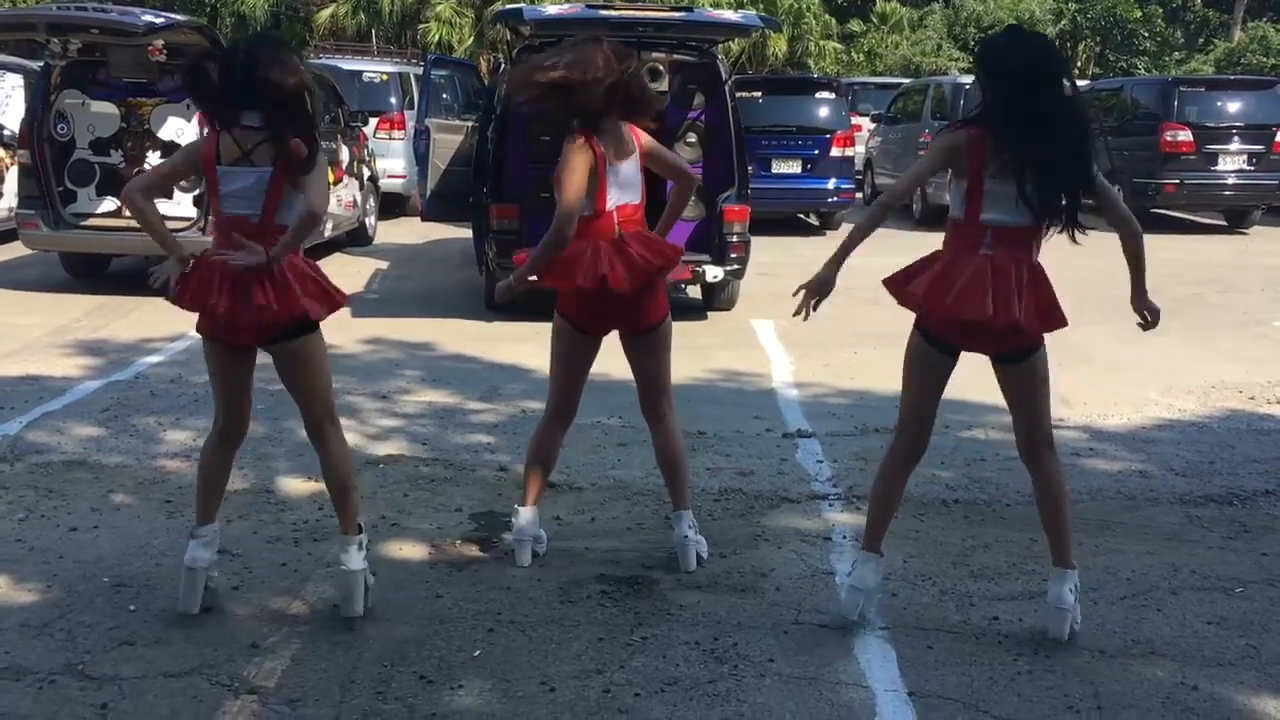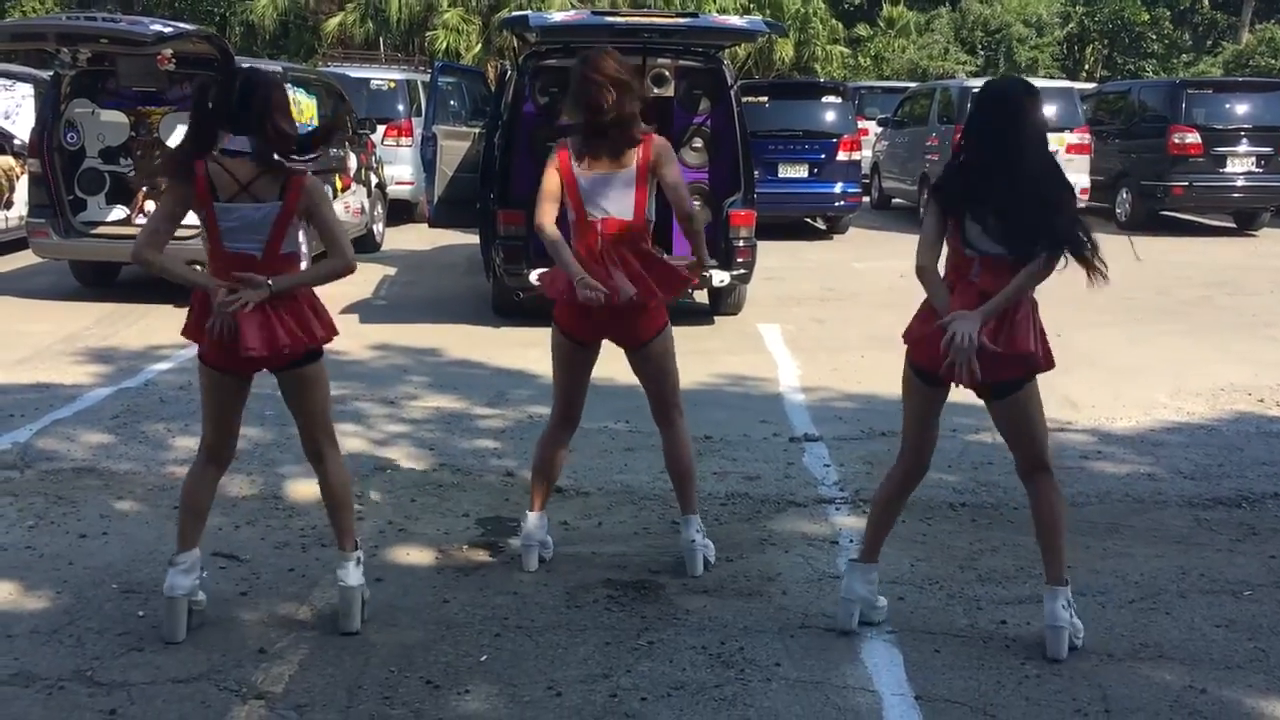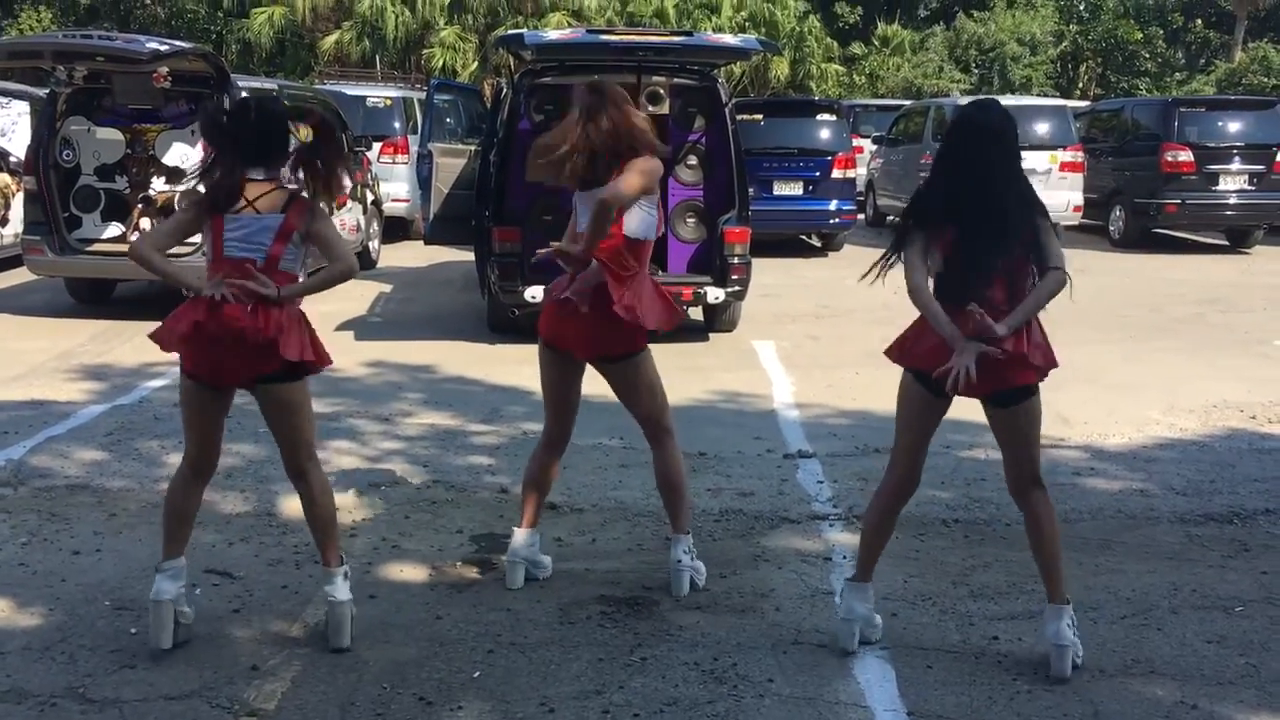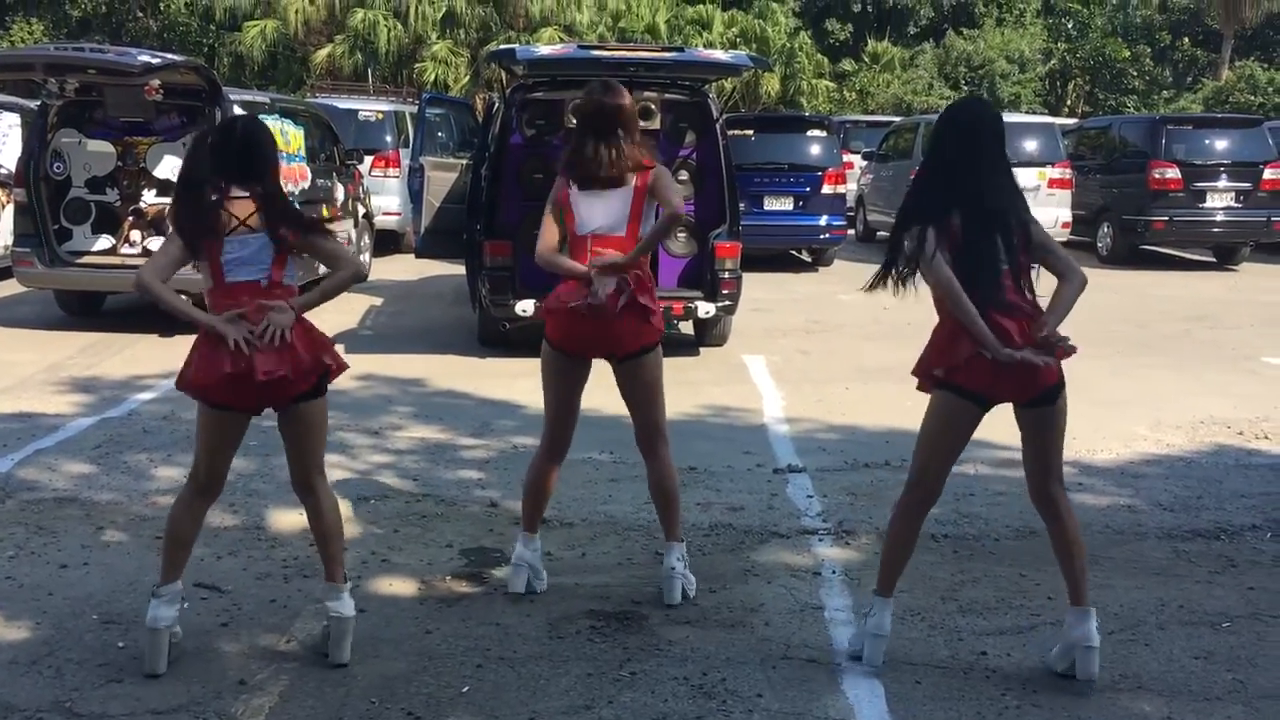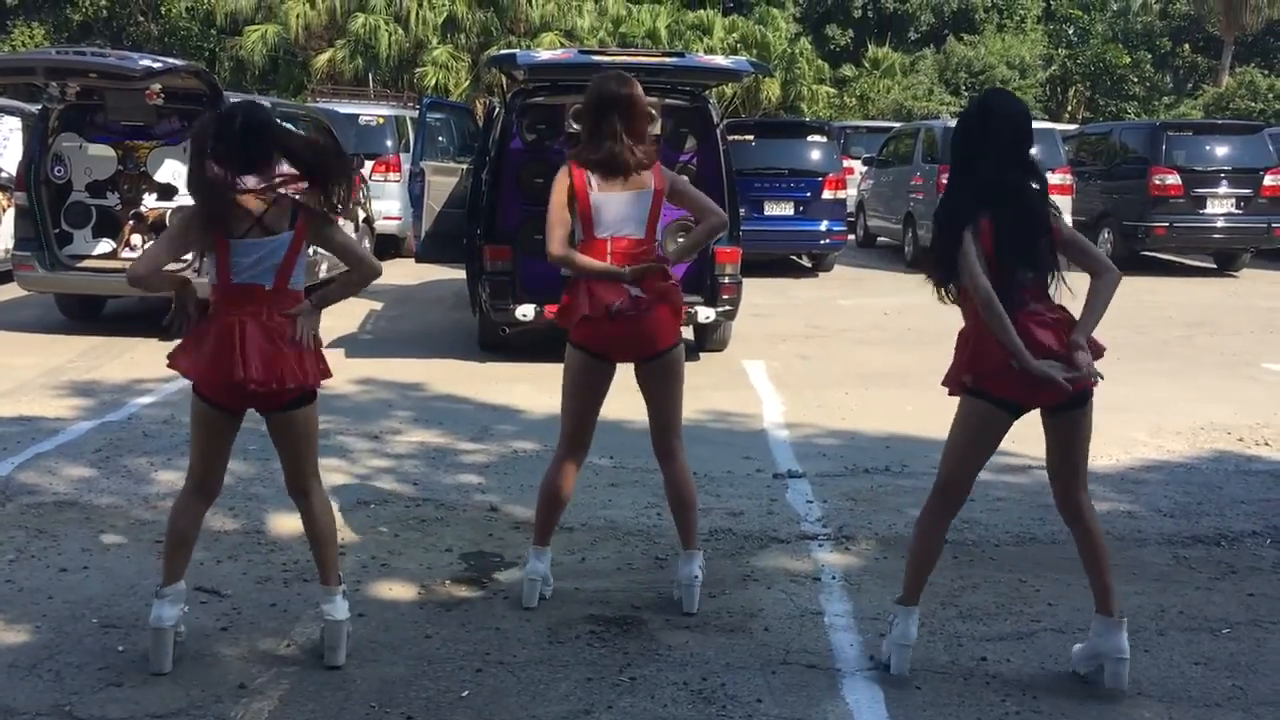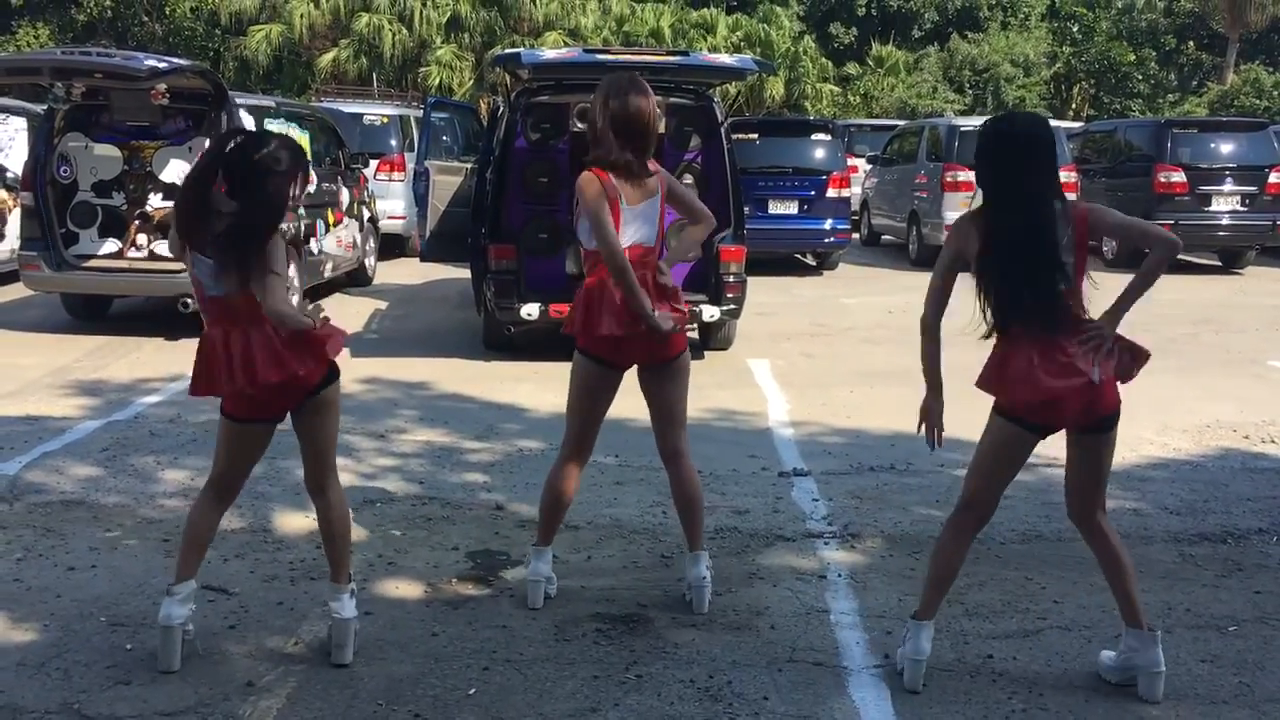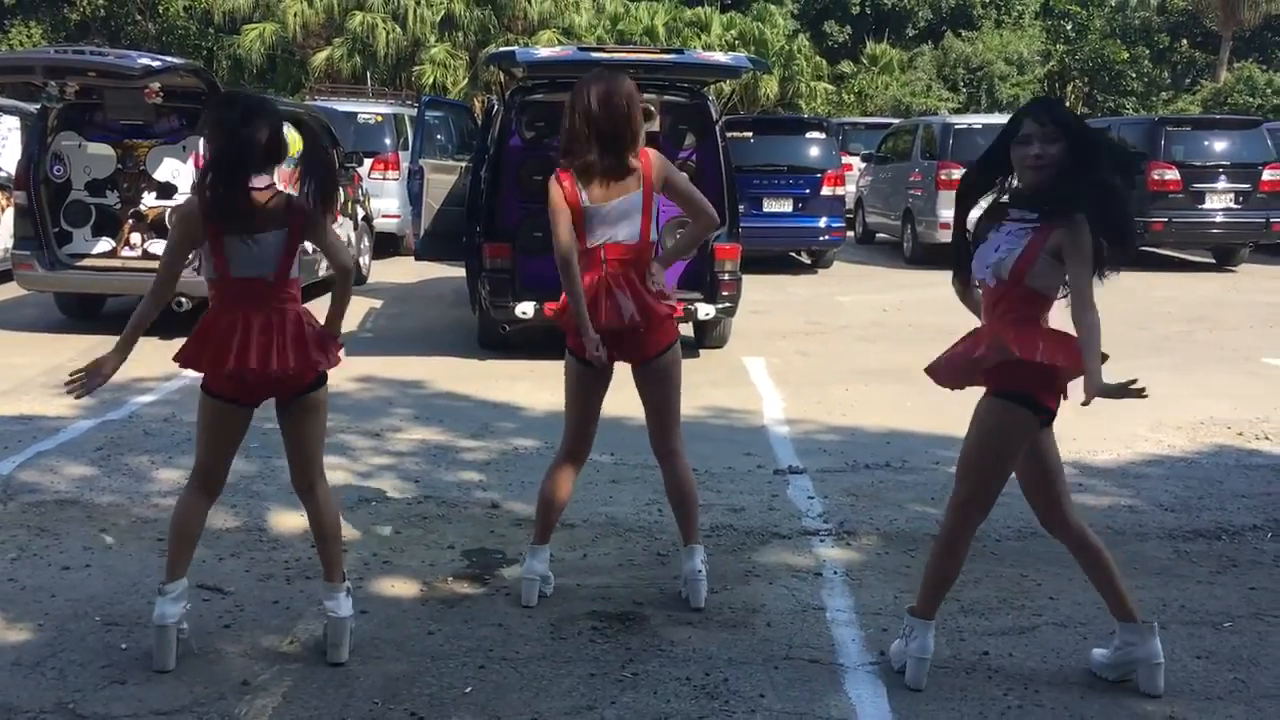
dt=0.3s
person 1, frame 1
left shoulder: (966, 138)
right shoulder: (1062, 148)
left elbow: (894, 196)
right elbow: (1126, 222)
left wrist: (833, 266)
right wrist: (1139, 292)
left hip: (952, 295)
right hip: (1018, 302)
left knee: (908, 440)
right knee: (1039, 449)
left ankle: (866, 567)
right ankle: (1063, 583)
person 1, frame 2
left shoulder: (953, 184)
right shoulder: (1049, 189)
left elbow: (925, 266)
right elbow: (1045, 260)
left wrist: (956, 320)
right wrist: (980, 320)
left hip: (939, 334)
right hip: (1004, 340)
left knee: (911, 463)
right knee: (1036, 469)
left ankle: (859, 578)
right ankle: (1058, 602)
person 1, frame 3
left shoulder: (932, 211)
right shoulder: (1027, 212)
left elbow: (918, 284)
right elbow: (1055, 276)
left wrist: (954, 336)
right wrist: (1004, 329)
left hip: (941, 348)
right hip: (1008, 356)
left knee: (899, 478)
right knee: (1030, 488)
left ankle: (858, 596)
right ankle: (1058, 619)
person 1, frame 4
left shoulder: (929, 215)
right shoulder: (1012, 210)
left elbow: (943, 281)
right elbow: (1073, 276)
left wrist: (993, 349)
right wrist: (1041, 335)
left hip: (969, 358)
right hip: (1032, 356)
left knee: (919, 492)
right knee: (1050, 492)
left ankle: (879, 615)
right ankle: (1081, 623)
person 1, frame 5
left shoulder: (963, 212)
right shoulder: (1038, 206)
left elbow: (978, 290)
right elbow: (1106, 273)
left wrist: (1026, 361)
right wrist: (1077, 341)
left hip: (999, 365)
right hip: (1060, 360)
left knee: (946, 497)
right knee: (1074, 498)
left ankle: (904, 621)
right ankle: (1109, 632)
person 1, frame 6
left shoulder: (976, 228)
right shoulder: (1079, 218)
left elbow: (931, 314)
right elbow: (1166, 247)
left wrist: (934, 388)
right wrist: (1114, 315)
left hip: (1031, 388)
right hip: (1092, 379)
left knee: (970, 512)
right knee: (1089, 517)
left ankle: (919, 635)
right ankle: (1142, 645)
person 1, frame 7
left shoulder: (1070, 223)
right shoulder: (996, 214)
left elbow: (1084, 303)
right elbow: (965, 282)
left wrist: (1094, 371)
left hip: (1025, 369)
right hip: (1015, 369)
left knee: (963, 511)
right knee: (1059, 518)
left ankle: (916, 637)
right ankle: (1137, 639)
person 2, frame 1
left shoulder: (208, 148)
right shoulder: (297, 148)
left elbow: (138, 194)
right elbow: (315, 210)
left wrist: (176, 254)
right wrist: (271, 256)
left hip: (223, 290)
right hip: (281, 292)
left knee: (228, 426)
right knee: (325, 427)
left ankle: (202, 547)
right ankle: (352, 551)
person 2, frame 2
left shoulder: (195, 175)
right shoulder: (298, 182)
left elbow: (145, 249)
right elbow: (343, 260)
left wrist: (210, 285)
right wrist: (272, 289)
left hip: (224, 324)
right hip: (286, 322)
left knee: (213, 454)
right knee: (324, 451)
left ankle: (183, 574)
right ankle: (350, 570)
person 2, frame 3
left shoulder: (210, 200)
right shoulder: (302, 208)
left elbow: (143, 248)
right elbow: (345, 264)
left wrist: (196, 285)
right wrist: (283, 294)
left hip: (208, 334)
right hip: (275, 338)
left knee: (197, 466)
right knee: (304, 467)
left ankle: (169, 582)
right ankle: (335, 583)
person 2, frame 4
left shoulder: (196, 220)
right shoulder: (287, 219)
left elbow: (150, 283)
right elbow: (351, 270)
left wrist: (209, 322)
right wrist: (296, 309)
left hip: (226, 361)
right hip: (293, 357)
left knee: (201, 487)
right knee: (313, 486)
left ankle: (165, 603)
right ankle: (339, 600)
person 2, frame 5
left shoulder: (205, 212)
right shoulder: (303, 213)
left elbow: (140, 272)
right elbow: (367, 267)
left wrist: (182, 289)
right wrist: (314, 305)
left hip: (222, 356)
right hip: (288, 357)
left knee: (199, 489)
right knee: (306, 488)
left ankle: (167, 604)
right ankle: (333, 602)
person 2, frame 6
left shoulder: (191, 212)
right shoulder: (259, 233)
right elbow: (273, 309)
right wrist: (311, 323)
left hip: (238, 368)
right hip: (295, 359)
left knee: (219, 488)
right knee: (324, 483)
left ankle: (178, 600)
right ankle: (342, 599)
person 2, frame 7
left shoulder: (201, 211)
right shoulder: (299, 208)
left elbow: (161, 290)
right elbow: (344, 267)
left wrist: (116, 355)
right wrist: (331, 329)
left hip: (231, 352)
right hip: (297, 347)
left knee: (204, 483)
right knee: (312, 482)
left ankle: (171, 600)
right ankle: (337, 598)
person 3, frame 1
left shoulder: (579, 143)
right shoulder: (632, 133)
left elbow: (565, 223)
right elbow: (687, 178)
left wrist: (520, 277)
left hip: (585, 283)
right hip: (644, 278)
left knee: (559, 413)
right knee: (660, 413)
left ankle: (527, 523)
right ankle: (685, 528)
person 3, frame 2
left shoulder: (564, 154)
right shoulder: (651, 147)
left elbow: (544, 221)
right elbow: (682, 205)
left wrist: (576, 273)
right wrist: (701, 258)
left hip: (579, 297)
right hip: (636, 296)
left knee: (563, 419)
right knee: (670, 417)
left ankle: (534, 526)
right ankle: (692, 531)
person 3, frame 3
left shoulder: (586, 177)
right shoulder: (646, 167)
left elbow: (567, 247)
right elbow: (609, 200)
left wrist: (579, 259)
right wrist: (585, 257)
left hip: (562, 315)
right hip: (612, 320)
left knee: (553, 436)
right knee: (662, 435)
left ankle: (524, 542)
right ankle: (682, 550)
person 3, frame 4
left shoulder: (567, 180)
right shoulder: (649, 174)
left elbow: (545, 254)
right elbow: (676, 212)
left wrist: (590, 271)
right wrist: (629, 259)
left hip: (569, 316)
right hip: (630, 316)
left knee: (554, 441)
right knee: (655, 445)
left ankle: (527, 551)
right ankle: (675, 560)
person 3, frame 5
left shoulder: (571, 175)
right shoulder: (658, 174)
left elbow: (556, 250)
right elbow: (717, 219)
left wrist: (613, 272)
right wrist: (669, 261)
left hip: (593, 317)
right hip: (653, 316)
left knee: (570, 448)
right knee: (670, 449)
left ankle: (537, 563)
right ankle: (691, 566)
person 3, frame 6
left shoulder: (591, 181)
right shoulder: (656, 174)
left elbow: (615, 257)
right elbow: (703, 219)
left wrist: (644, 318)
right wrist: (667, 264)
left hip: (607, 322)
right hip: (661, 313)
left knee: (574, 451)
right knee: (675, 451)
left ankle: (539, 563)
right ankle: (698, 567)
person 3, frame 7
left shoulder: (564, 181)
right shoulder: (651, 164)
left elbow: (568, 257)
right elbow: (708, 218)
left wrist: (585, 328)
right wrist: (662, 262)
left hip: (593, 312)
right hip: (647, 311)
left knee: (572, 449)
right knee: (669, 448)
left ankle: (536, 563)
right ankle: (694, 563)
